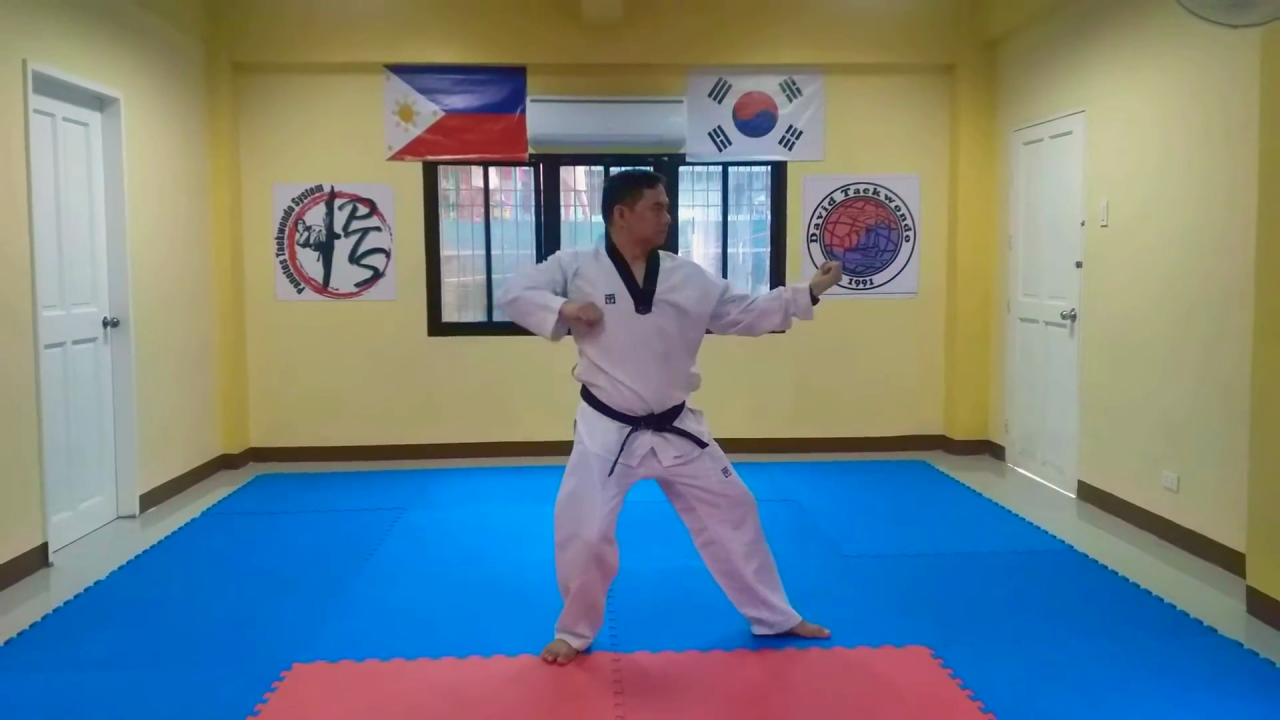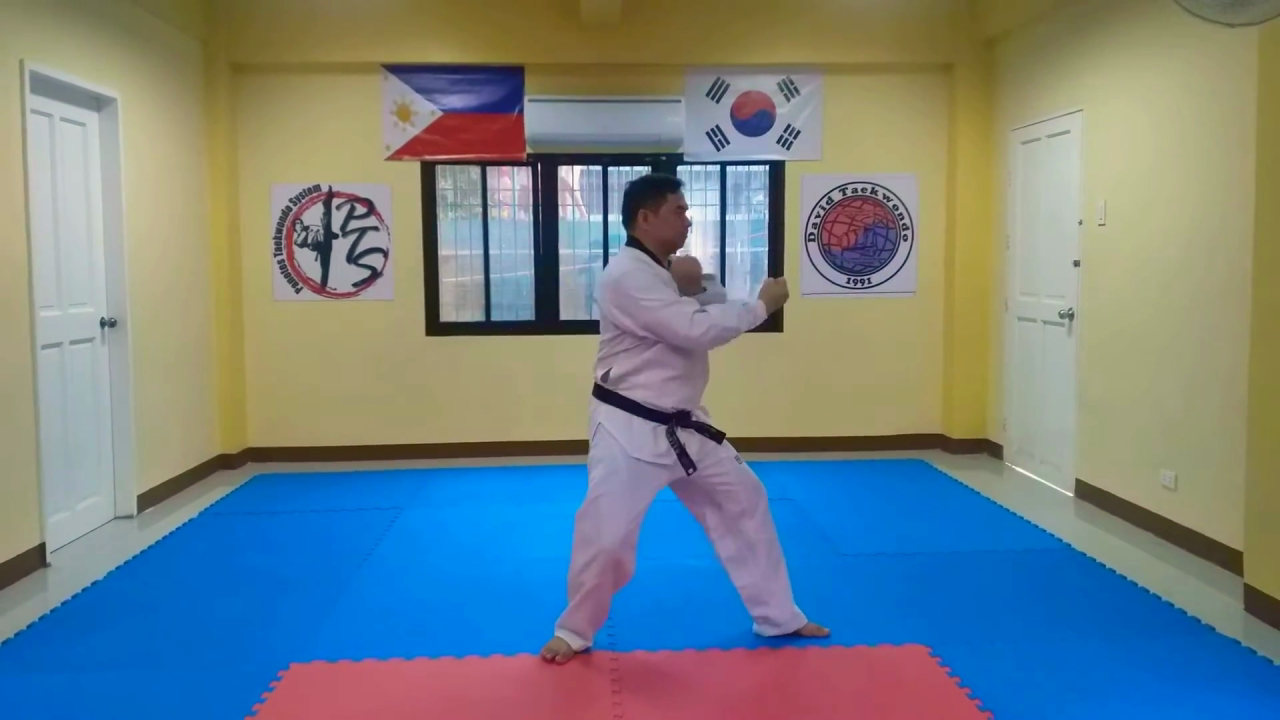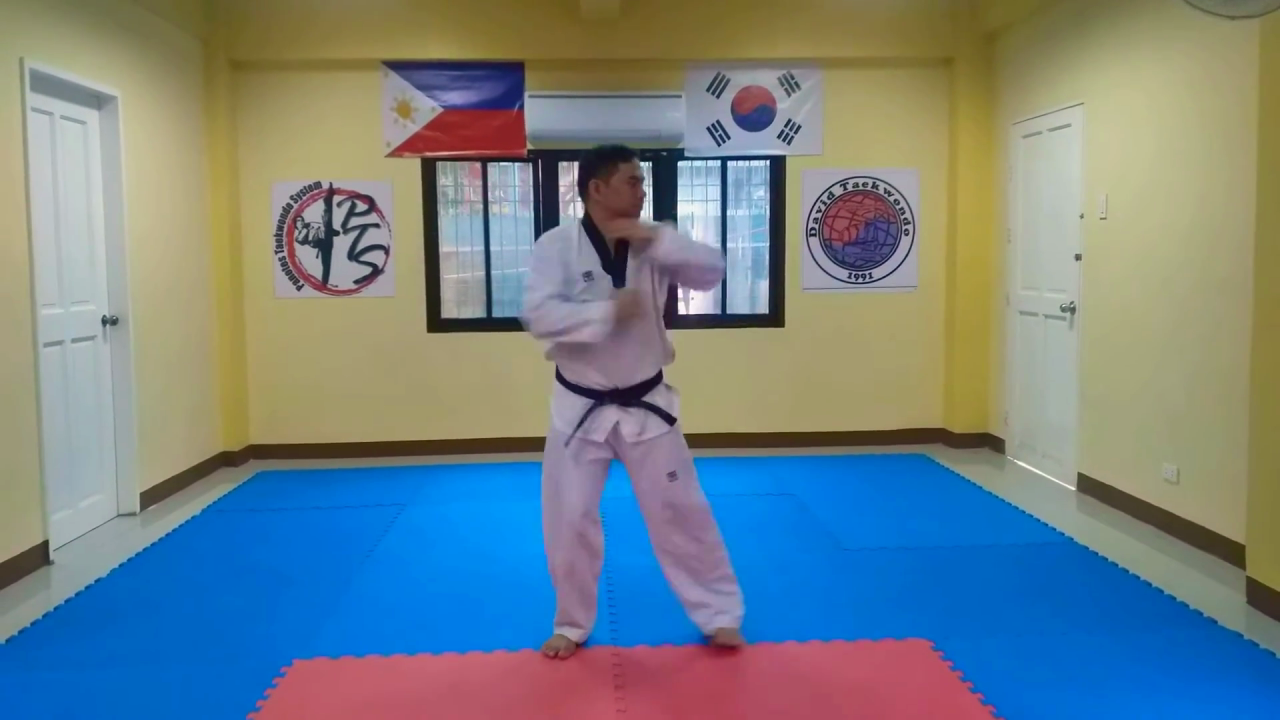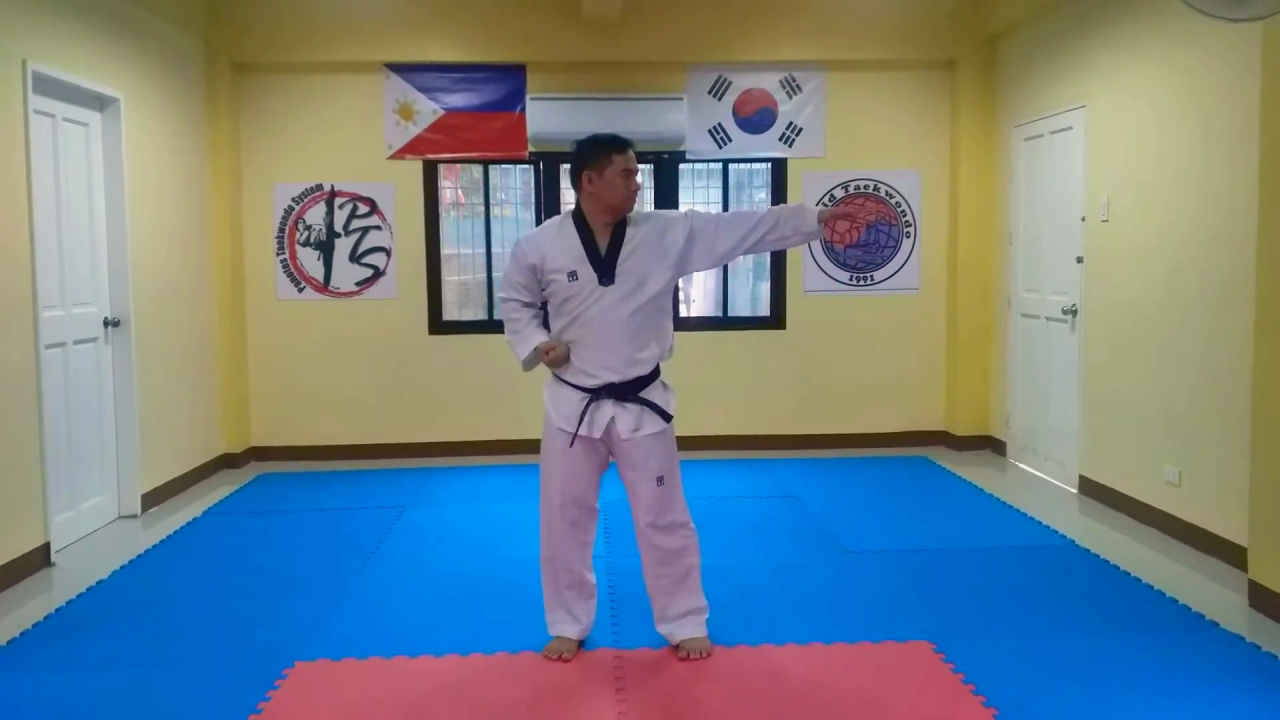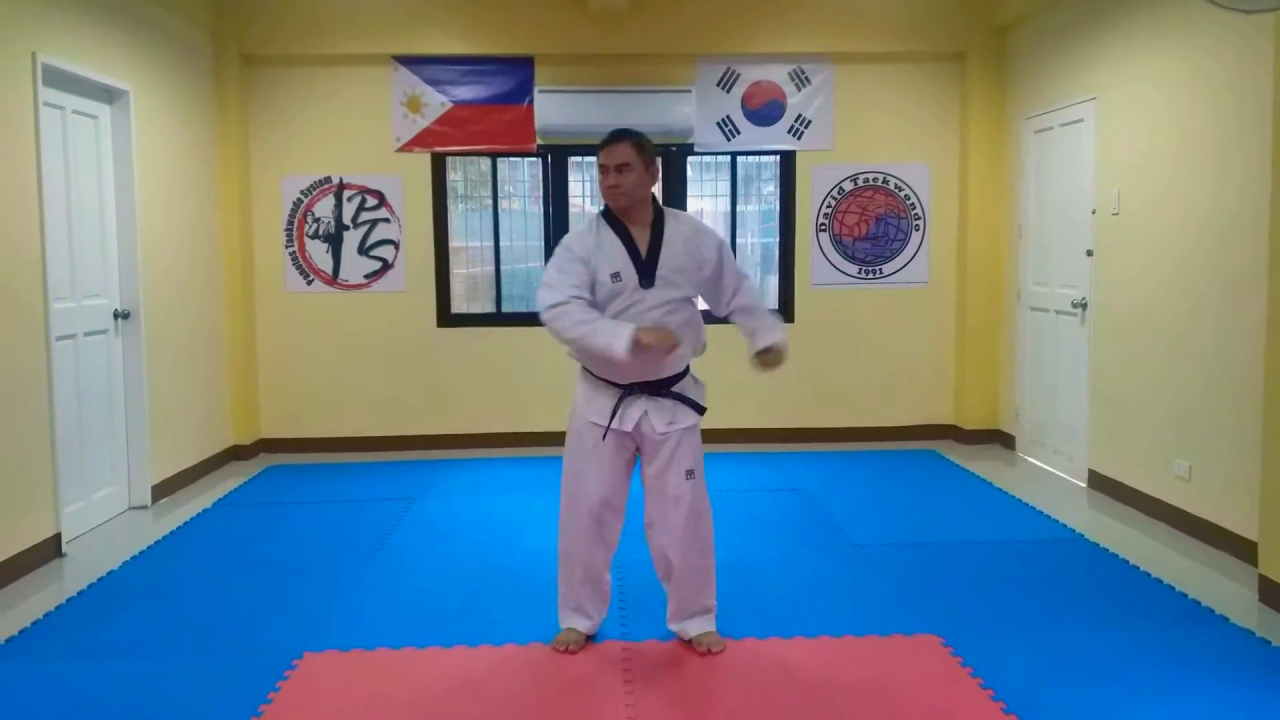
dt=0.5s
person 1, frame 1
left shoulder: (688, 277)
right shoulder: (577, 268)
left elbow: (745, 314)
right elbow: (511, 294)
left wrist: (808, 292)
right wrist: (561, 310)
left hip: (676, 429)
right hip: (606, 430)
left knee: (732, 514)
right knee: (584, 534)
left ankle: (776, 618)
right ankle: (574, 631)
person 1, frame 2
left shoulder: (670, 267)
right shoulder: (627, 276)
left elbow: (717, 316)
right elbow: (695, 329)
left wrist: (697, 289)
right wrist: (762, 304)
left hip: (683, 426)
right hip: (629, 429)
left knee: (744, 504)
right knee: (608, 536)
left ankle: (779, 617)
right ankle: (574, 630)
person 1, frame 3
left shoulder: (653, 237)
right shoulder: (555, 246)
left elbow: (711, 270)
right elbow: (542, 315)
left wrist: (656, 242)
right wrist: (607, 314)
left hip: (646, 404)
right hip: (579, 406)
left knee: (680, 509)
right knee: (570, 519)
left ankle: (718, 612)
right ankle: (572, 623)
person 1, frame 4
left shoulder: (668, 232)
right shoulder: (539, 245)
left elbow: (743, 227)
right elbow: (514, 302)
left wrist: (813, 218)
right wrist: (535, 345)
left hip: (640, 404)
right hip: (572, 404)
left knee: (664, 517)
right knee: (565, 517)
left ankle: (685, 623)
right ankle: (567, 626)
person 1, frame 5
left shoulder: (695, 236)
right shoulder: (581, 243)
left elbow: (737, 293)
right elbow: (558, 310)
left wrist: (768, 337)
right wrist: (627, 337)
left hip: (674, 400)
right hip: (604, 398)
left knee: (683, 513)
right knee: (589, 509)
left ankle: (694, 620)
right ankle: (581, 619)
